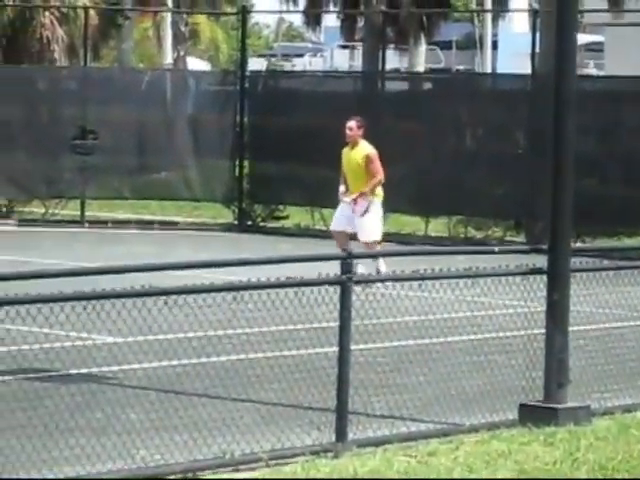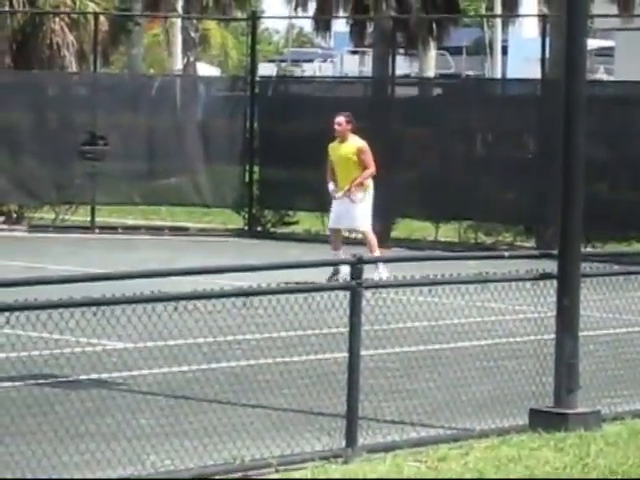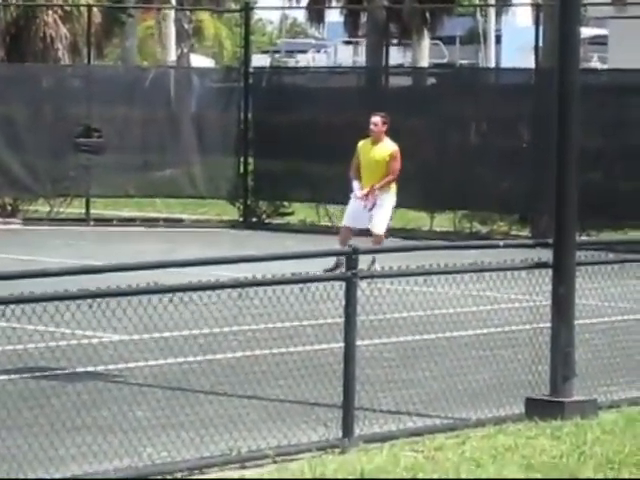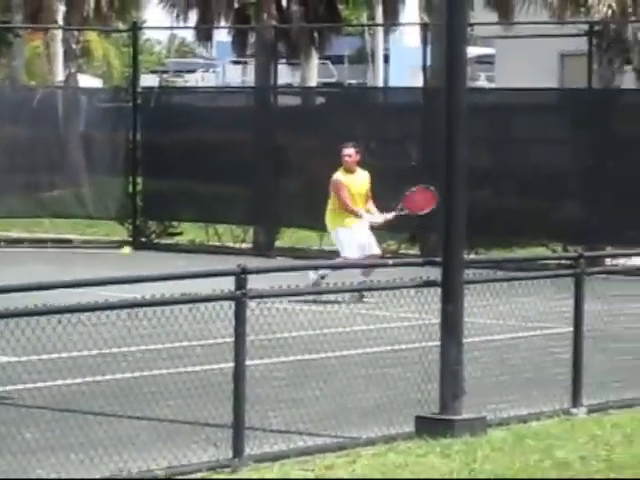
dt=0.5s
person 1, frame 1
left shoulder: (369, 152)
right shoulder: (345, 151)
left elbow: (379, 177)
left wrist: (361, 195)
right wrist: (342, 188)
left hip: (368, 200)
right hip: (350, 199)
left knee: (367, 239)
right knee: (337, 230)
left ankle: (382, 272)
person 1, frame 2
left shoulder: (360, 145)
right shoulder: (332, 146)
left elbow: (371, 169)
right elbow: (331, 170)
left wrist: (355, 183)
right wrist: (331, 184)
left hip: (359, 194)
right hip: (341, 194)
left knee: (364, 228)
right knee: (333, 229)
left ankle: (380, 268)
right ankle: (340, 269)
person 1, frame 3
left shoulder: (392, 150)
right shoulder: (361, 145)
left elbow: (392, 176)
right elbow: (354, 169)
left wrist: (372, 190)
right wrist: (356, 186)
left hip: (383, 194)
right hip: (359, 193)
left knee: (377, 231)
right knee: (346, 227)
left ankle: (374, 263)
right ankle: (340, 260)
person 1, frame 4
left shoulder: (365, 175)
right shoulder: (338, 179)
left elbow: (368, 200)
right elbow: (347, 206)
left wrist: (376, 214)
right wrist: (366, 217)
left hip: (360, 224)
right hip: (340, 224)
left knee: (374, 256)
right knee: (350, 257)
right ankle: (320, 274)
